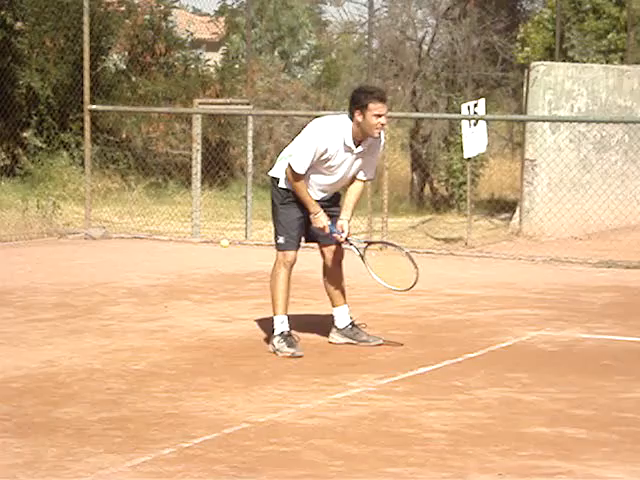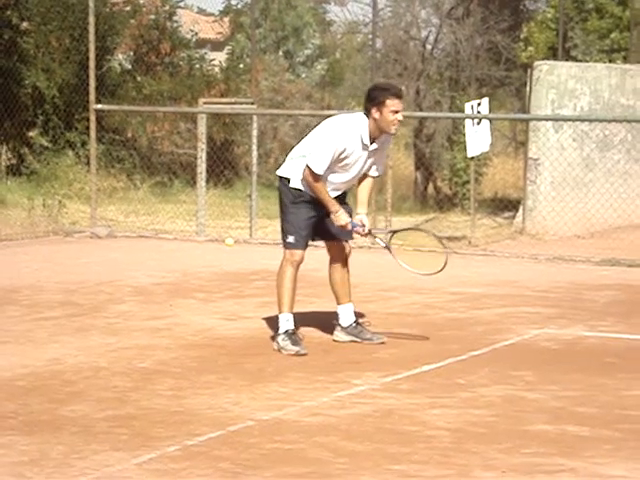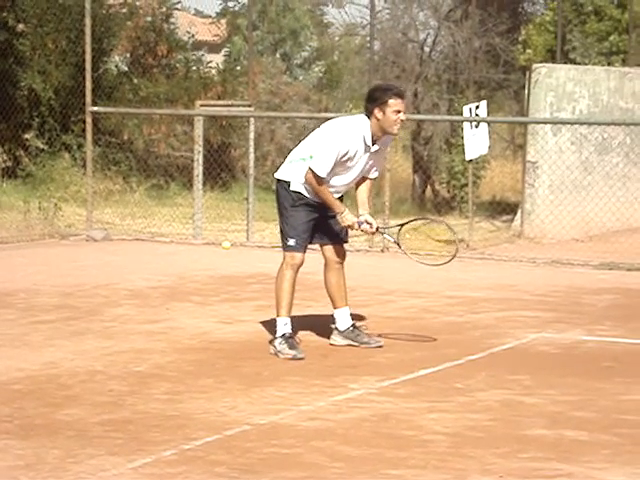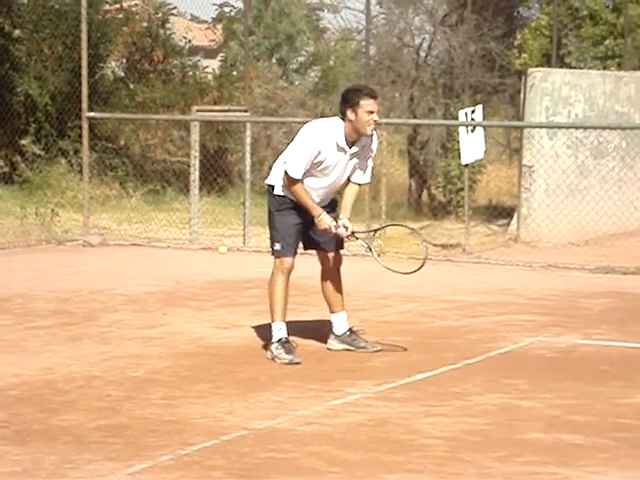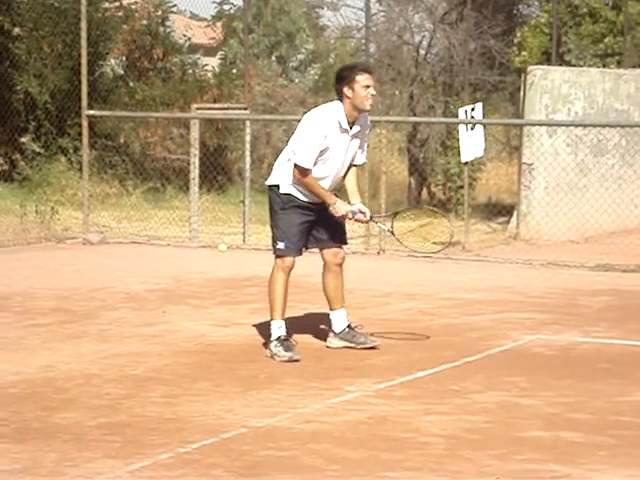
dt=0.7s
person 1, frame 1
left shoulder: (377, 139)
right shoulder: (324, 132)
left elbow: (359, 178)
right elbow: (294, 176)
left wrist: (345, 217)
right wrist: (315, 212)
left hip: (327, 193)
right hip: (290, 187)
left knee: (334, 254)
right knee: (287, 256)
left ankle: (342, 325)
right ankle: (280, 332)
person 1, frame 2
left shoulder: (385, 137)
right shoulder: (340, 131)
left elbow: (369, 174)
right elbow: (311, 176)
left wrist: (362, 212)
right wrist: (335, 210)
left hip: (333, 190)
right hip: (299, 185)
left knee: (341, 252)
right knee: (294, 255)
left ankle: (346, 323)
right ankle: (285, 330)
person 1, frame 3
left shoulder: (384, 140)
right shoulder: (343, 133)
left elbow: (366, 176)
right elbow: (313, 178)
left wrist: (364, 212)
right wrist: (341, 212)
left hip: (329, 193)
right hip: (297, 187)
left knee: (336, 256)
right knee: (293, 258)
left ankle: (343, 327)
right ankle: (283, 335)
person 1, frame 4
left shoulder: (370, 141)
right shoulder: (316, 134)
left elbow: (355, 181)
right elbow: (291, 181)
left wrist: (344, 217)
right wrist: (318, 215)
left hip: (323, 199)
right hip: (286, 194)
left knee: (332, 261)
right knee: (284, 263)
left ankle: (340, 331)
right ankle: (278, 339)
person 1, frame 5
left shoulder: (363, 122)
right shoulder: (318, 121)
left elbow: (352, 165)
right elbow: (300, 173)
left wrist: (355, 201)
right wrist: (333, 202)
left hip: (323, 197)
right hip: (289, 192)
left knee: (334, 259)
right knee: (285, 262)
left ankle: (340, 329)
right ankle: (277, 337)
